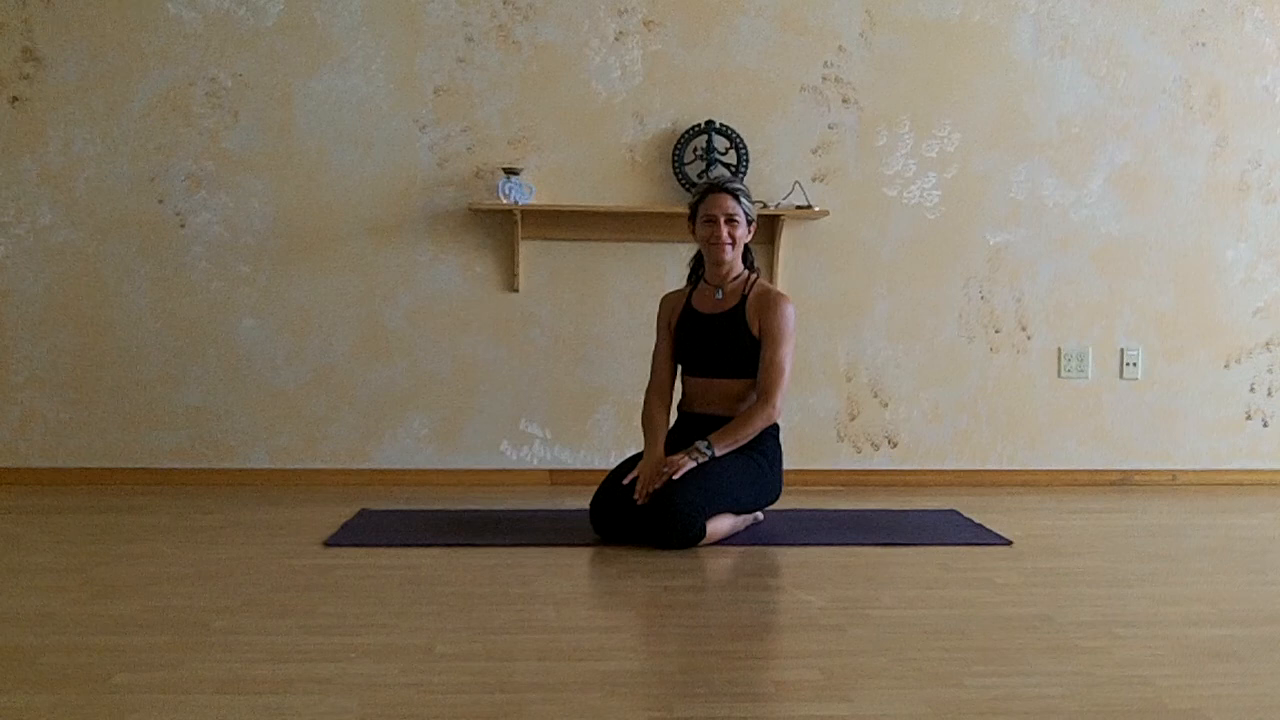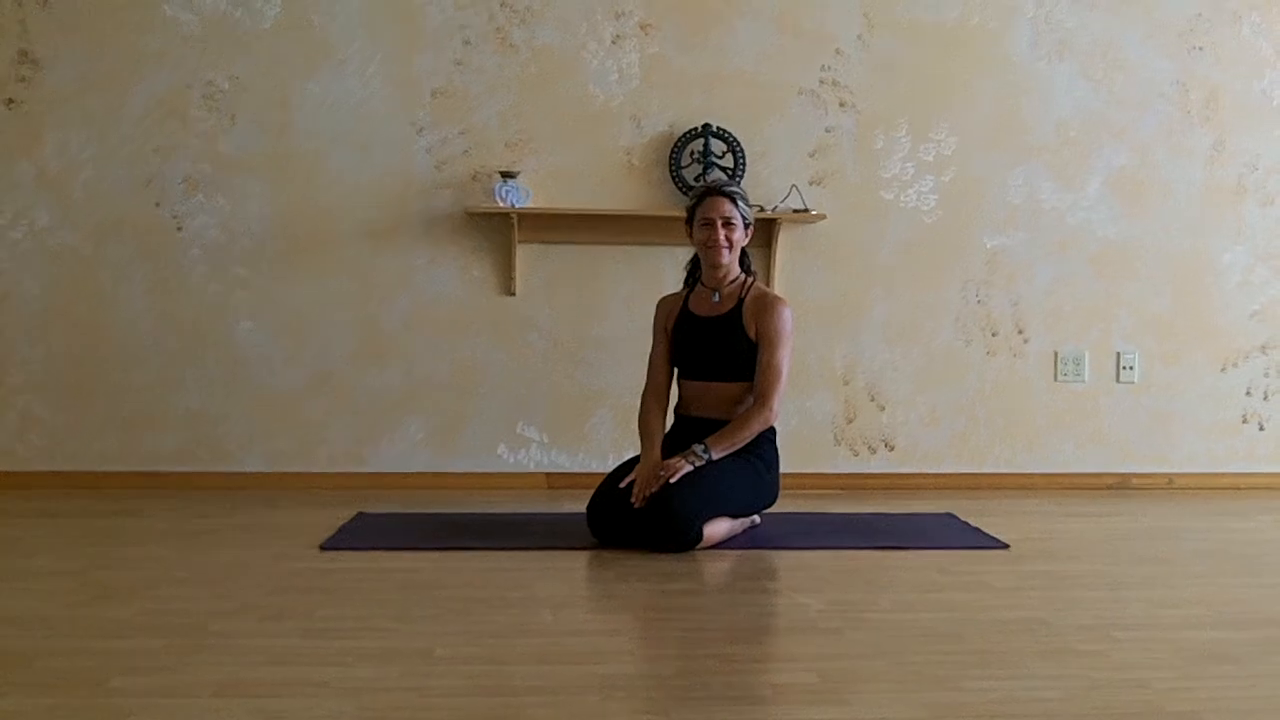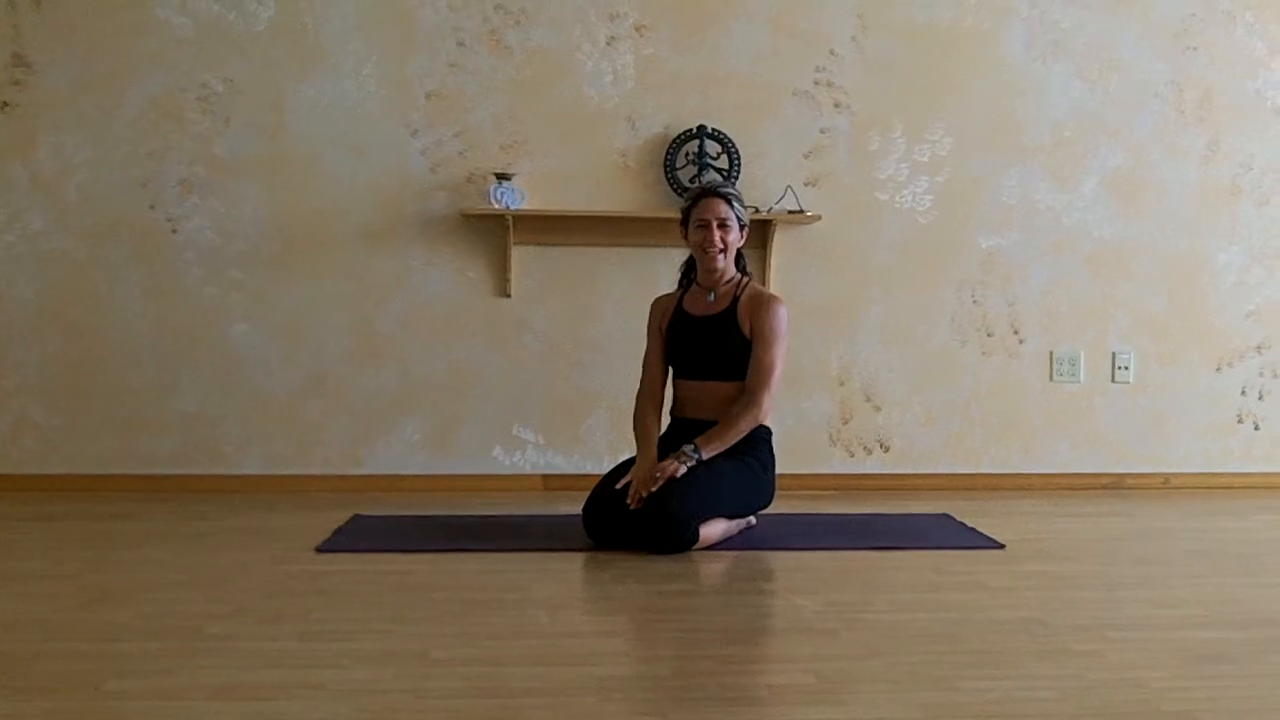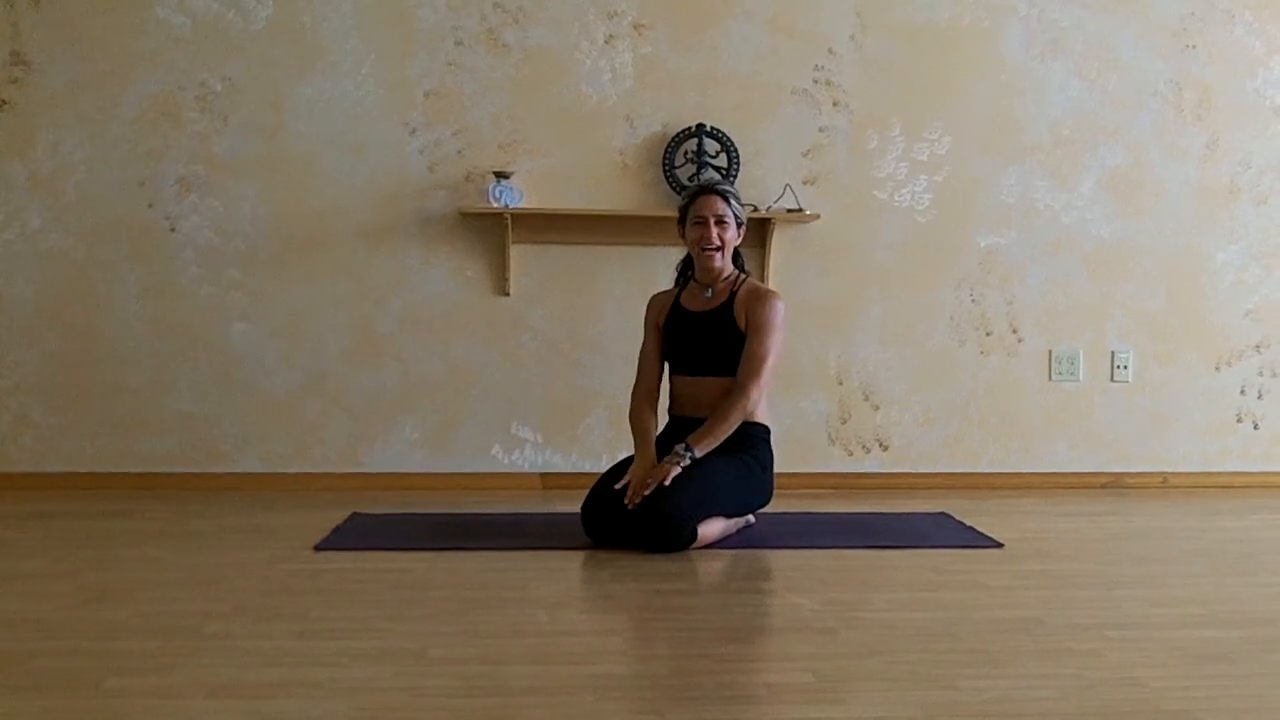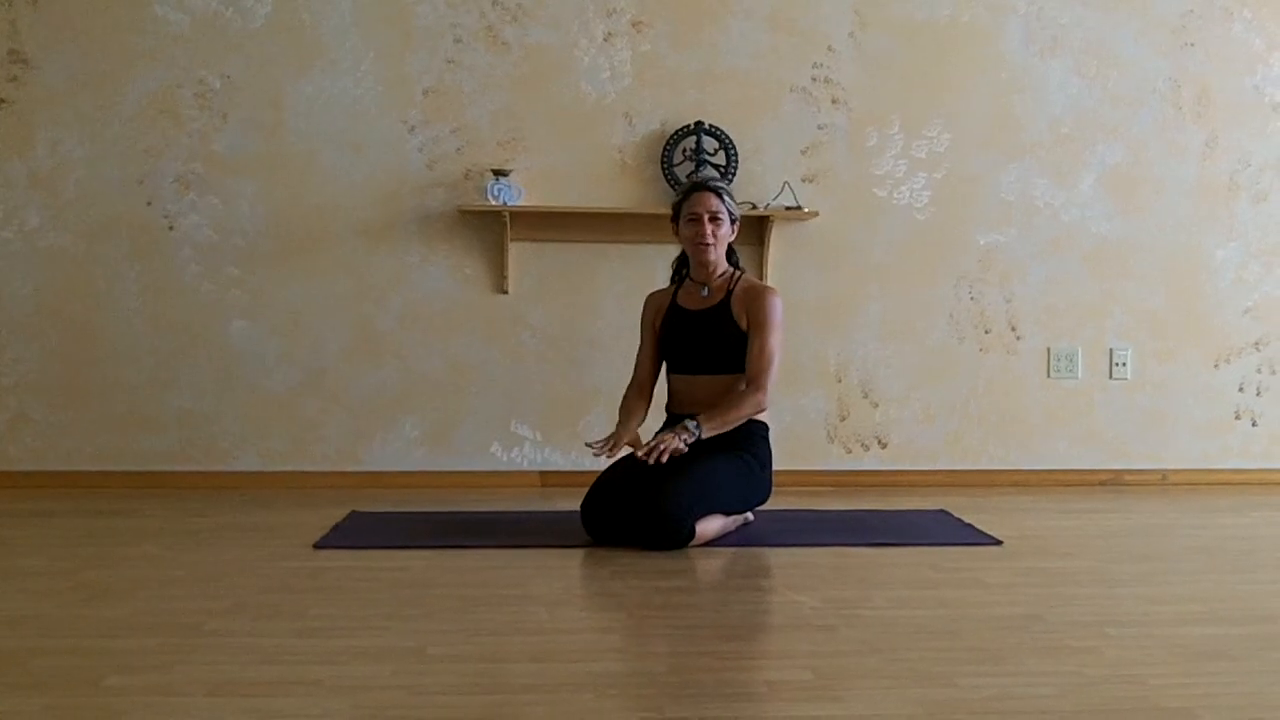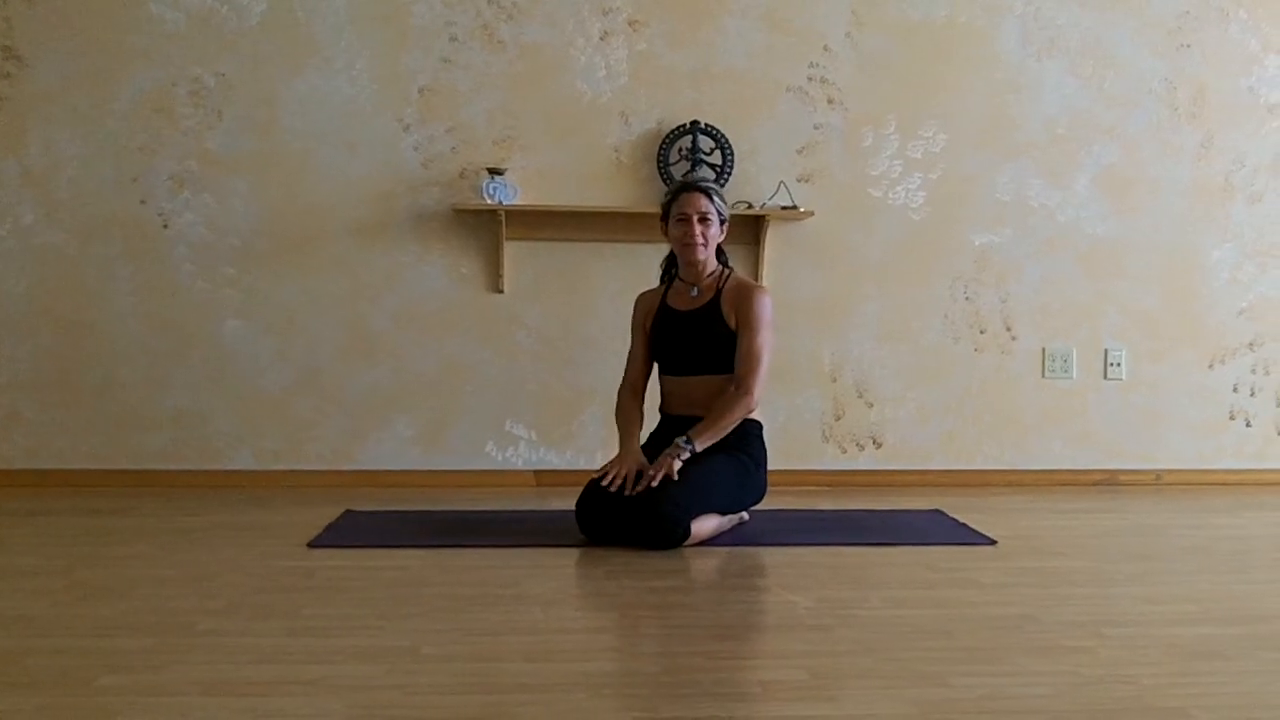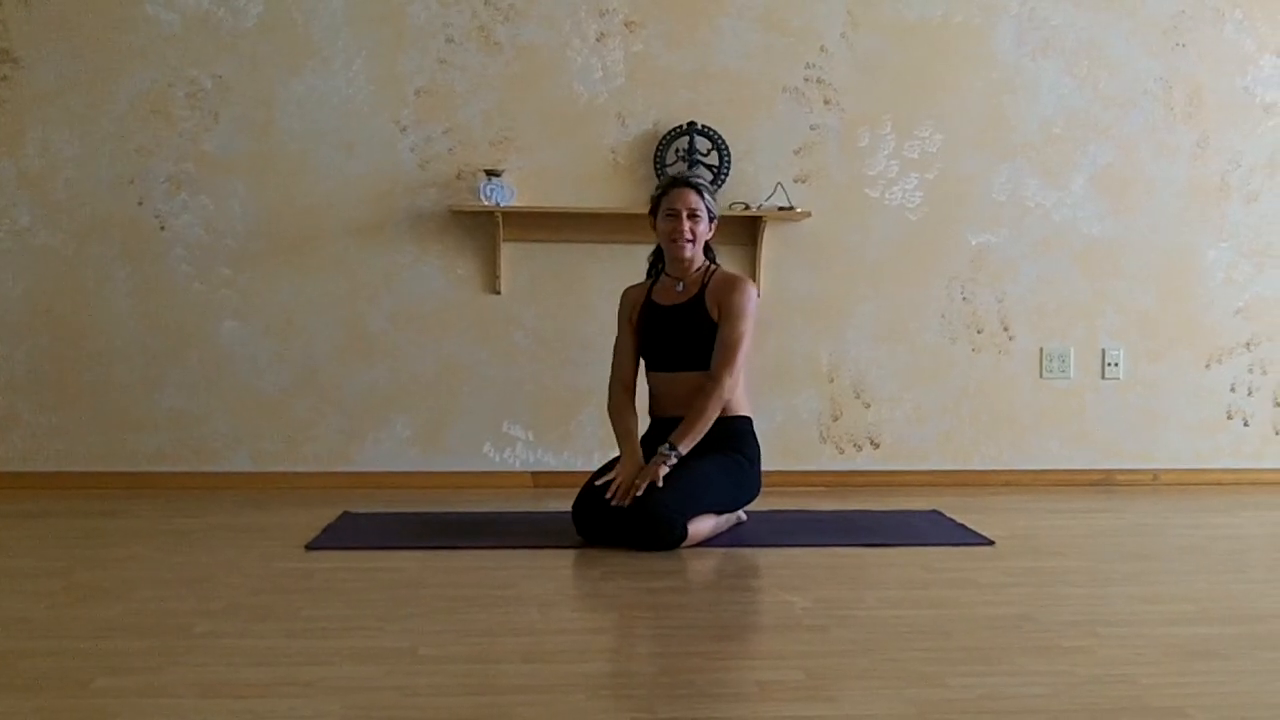
dt=0.3s
person 1, frame 1
left shoulder: (772, 304)
right shoulder: (673, 305)
left elbow: (769, 405)
right elbow: (658, 391)
left wrist: (700, 453)
right wrist: (654, 452)
left hip: (748, 448)
right hip: (684, 437)
left knee: (672, 512)
right knee: (608, 510)
left ankle: (742, 515)
right ankle: (733, 517)
person 1, frame 2
left shoulder: (769, 308)
right shoulder: (670, 308)
left elbow: (766, 408)
right elbow: (655, 395)
left wrist: (697, 456)
right wrist: (651, 456)
left hip: (745, 452)
right hip: (680, 440)
left knee: (670, 515)
right knee: (606, 514)
left ankle: (739, 520)
right ankle: (732, 519)
person 1, frame 3
left shoulder: (764, 307)
right shoulder: (665, 308)
left elbow: (757, 406)
right elbow: (649, 395)
left wrist: (689, 457)
right wrist: (648, 457)
left hip: (742, 452)
right hip: (677, 442)
left knee: (667, 518)
right knee: (600, 516)
left ankle: (735, 520)
right ankle: (725, 522)
person 1, frame 4
left shoulder: (762, 301)
right shoulder: (662, 304)
left elbow: (747, 396)
right elbow: (644, 392)
left wrist: (681, 457)
right wrist: (646, 455)
left hip: (741, 448)
right hip: (675, 440)
left knee: (663, 517)
right knee: (600, 514)
left ankle: (734, 518)
right ankle: (724, 518)
person 1, frame 5
left shoulder: (759, 299)
right shoulder: (658, 303)
left elbow: (758, 394)
right elbow: (641, 385)
left wrist: (691, 430)
right wrist: (626, 429)
left hip: (739, 446)
right hip: (673, 440)
left knee: (662, 516)
right knee: (598, 513)
left ankle: (732, 516)
right ankle: (724, 516)
person 1, frame 6
left shoulder: (748, 297)
right shoulder: (648, 304)
left elbow: (747, 395)
right elbow: (632, 388)
left wrist: (684, 449)
right wrist: (630, 448)
left hip: (734, 447)
right hip: (666, 440)
left knee: (658, 515)
right knee: (594, 513)
left ankle: (728, 514)
right ankle: (717, 514)
person 1, frame 7
left shoulder: (734, 289)
right shoulder: (635, 298)
left elbow: (721, 385)
right elbow: (621, 388)
left wrist: (666, 458)
right wrist: (632, 455)
left hip: (727, 444)
right hip: (659, 439)
left knee: (651, 517)
right knee: (590, 515)
left ankle: (724, 515)
right ankle: (711, 514)
